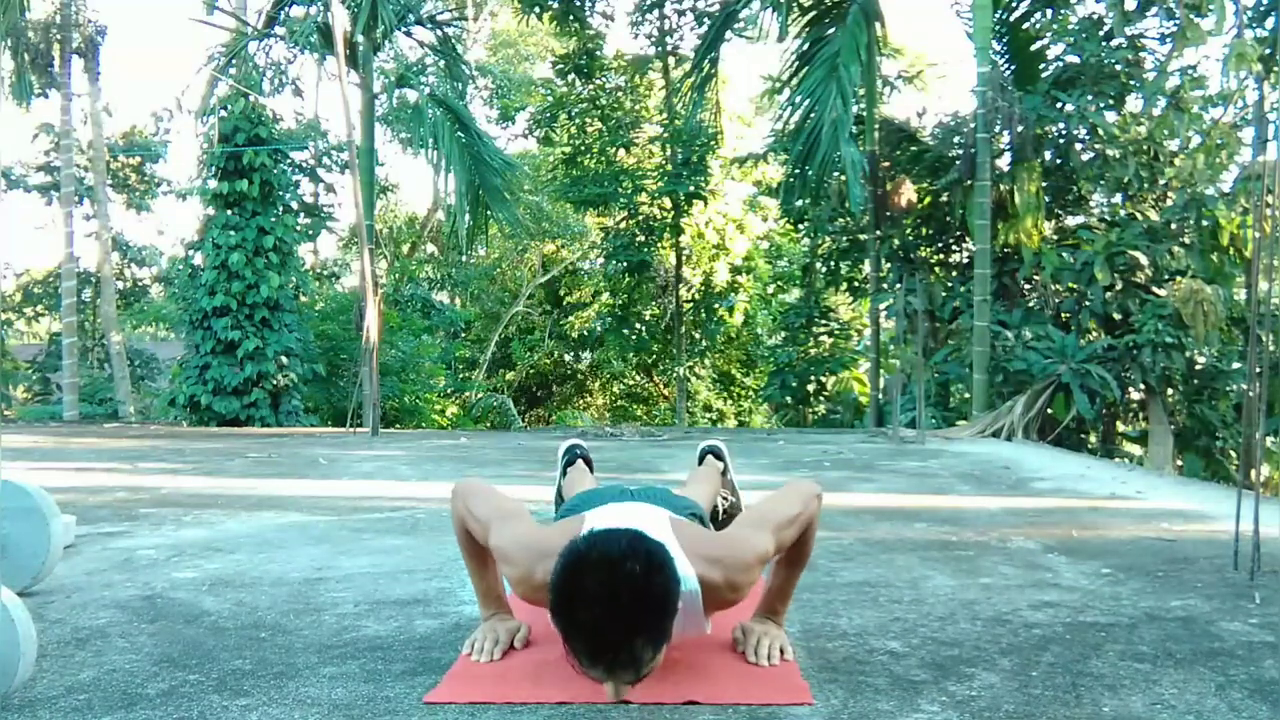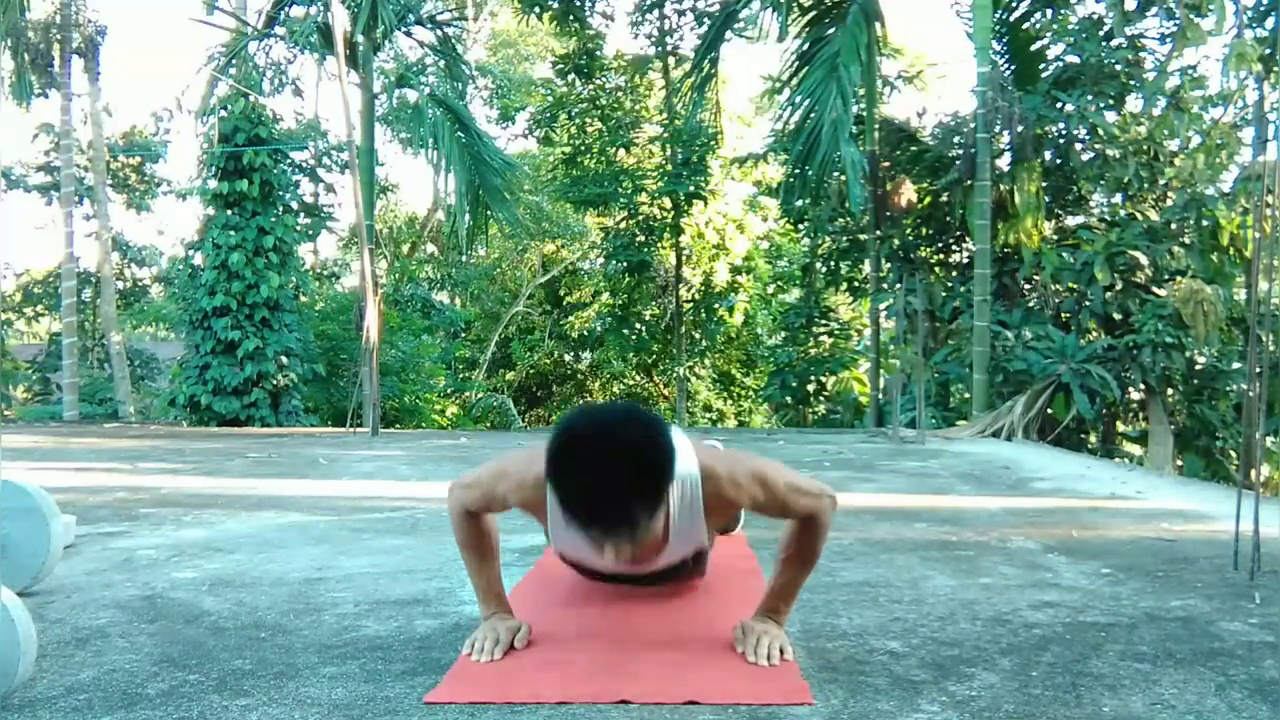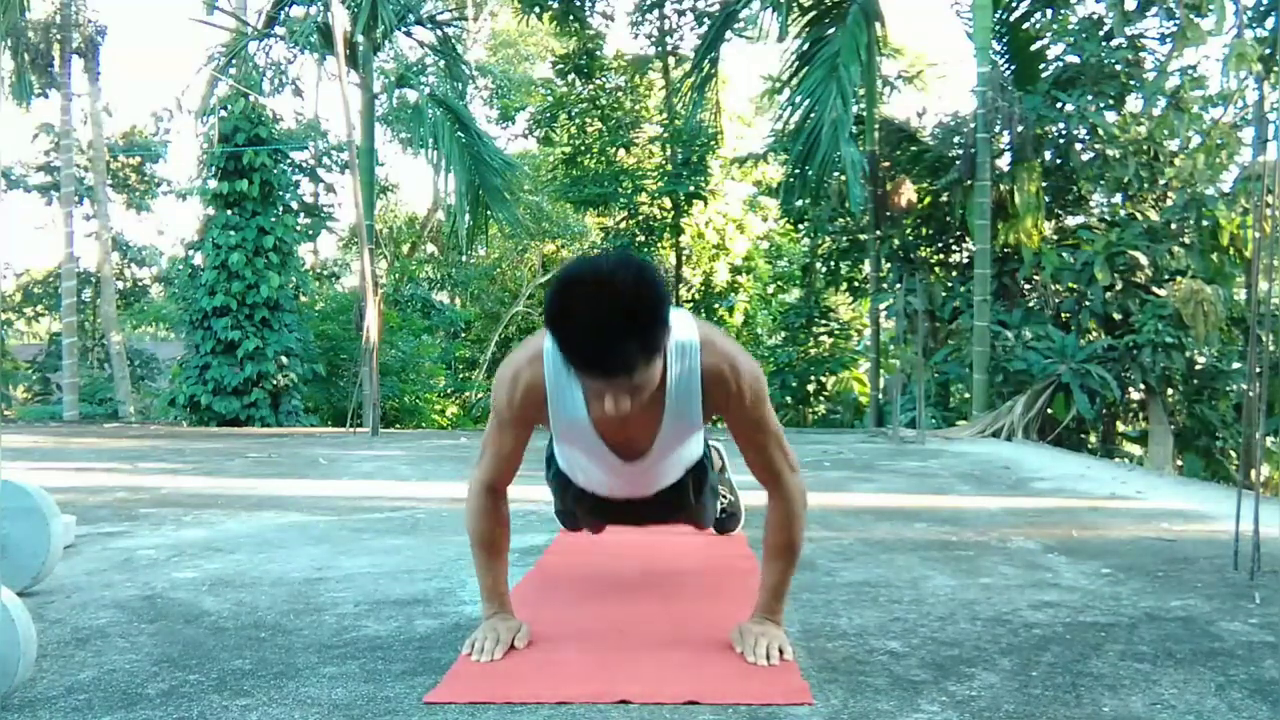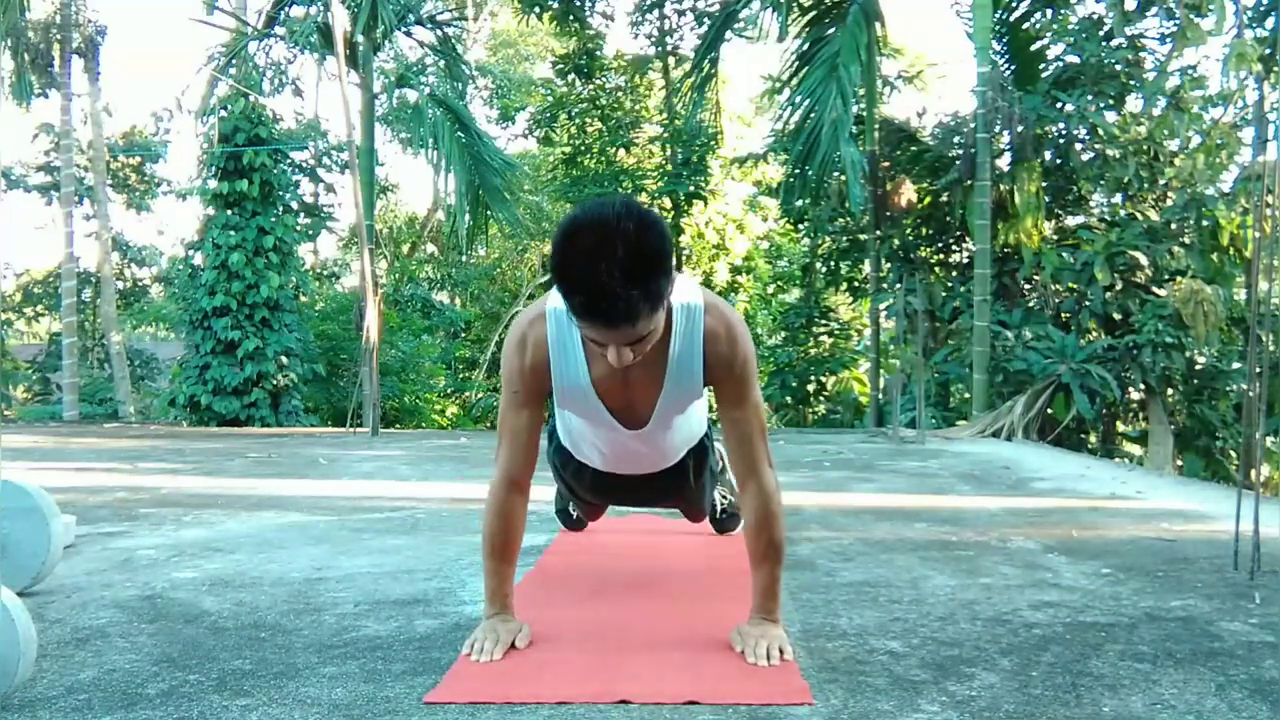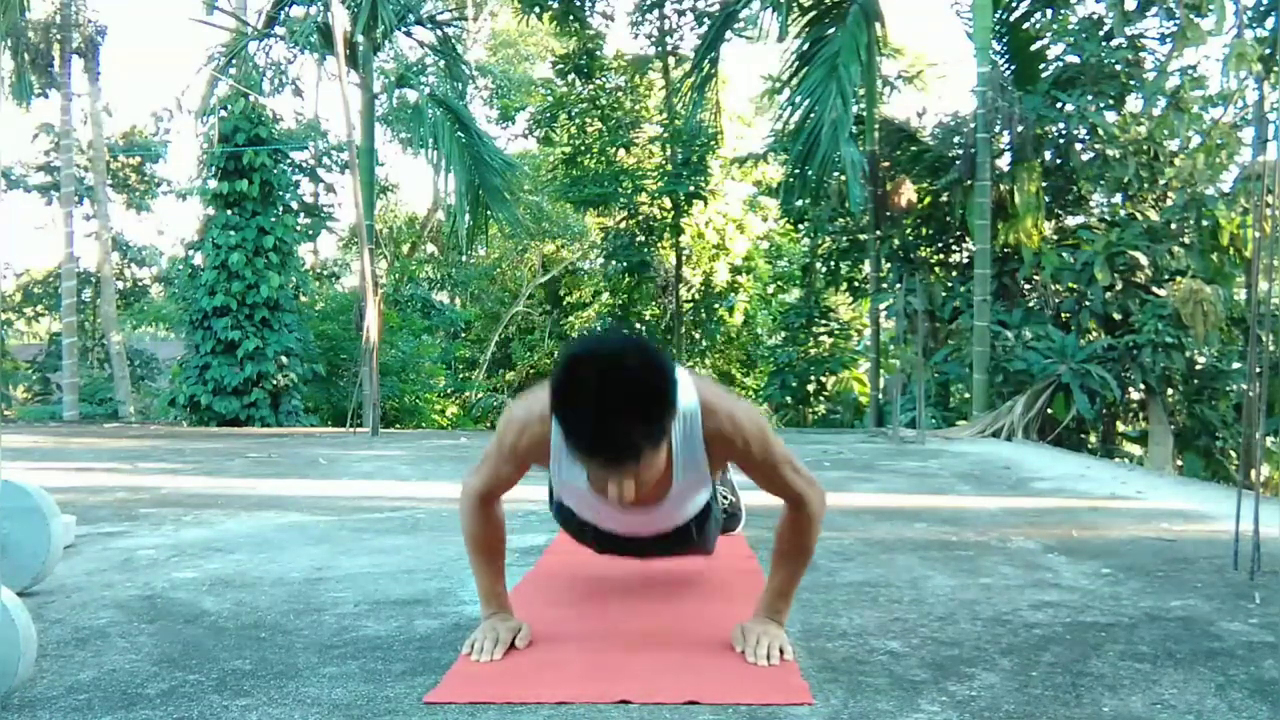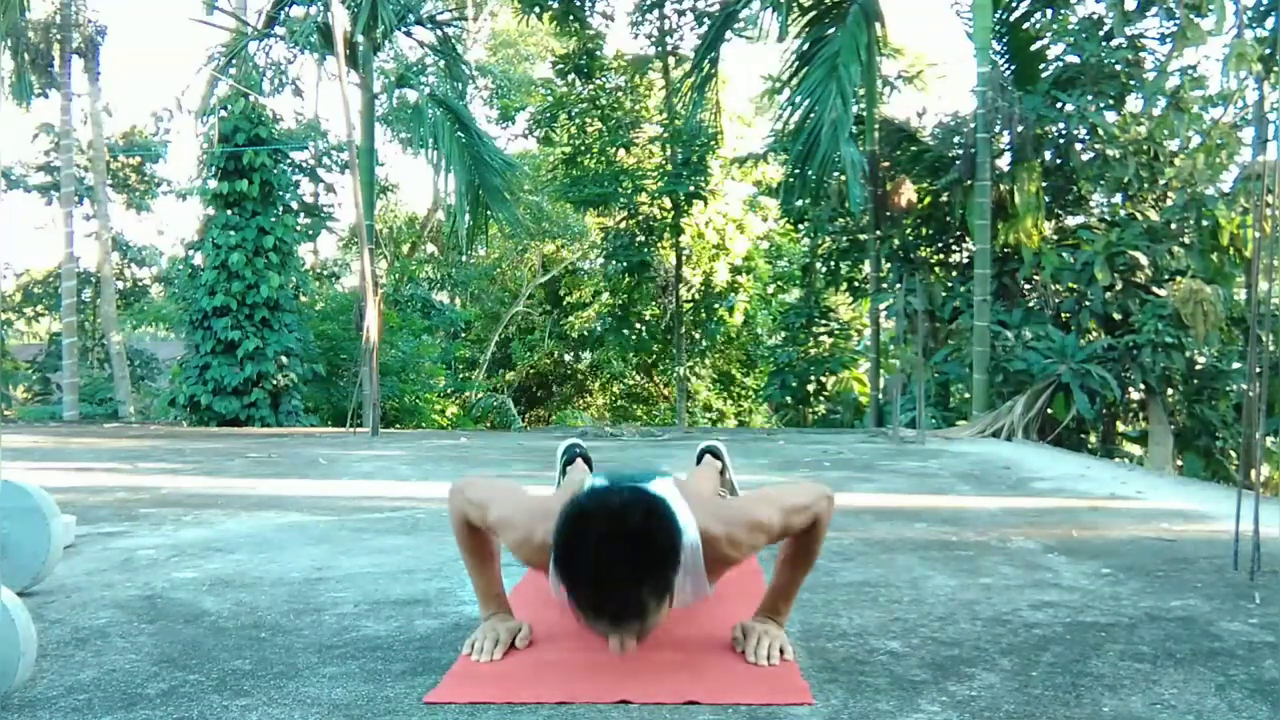
dt=0.3s
person 1, frame 1
left shoulder: (721, 574)
right shoulder: (532, 569)
left elbow: (807, 496)
right elbow: (465, 495)
left wrist: (768, 618)
right wrist: (496, 615)
left hip: (670, 512)
right hip: (591, 512)
left ankle: (712, 466)
right ankle: (576, 464)
person 1, frame 2
left shoulder: (717, 478)
right shoulder: (533, 479)
left elbow: (821, 503)
right elbow: (462, 500)
left wrist: (771, 617)
right wrist: (494, 613)
person 1, frame 3
left shoulder: (720, 365)
right shoulder: (529, 372)
left elbow: (783, 485)
right elbow: (489, 486)
left wrist: (767, 618)
right wrist: (496, 612)
left hip: (679, 480)
right hip: (583, 486)
left knee: (708, 518)
right knee: (580, 524)
left ankle: (716, 469)
person 1, frame 4
left shoulder: (718, 329)
right shoulder: (533, 336)
left elbow: (755, 477)
right elbow: (512, 481)
left wrist: (764, 618)
right wrist: (497, 613)
left hip: (681, 459)
right hip: (582, 460)
left knee: (703, 510)
right knee: (580, 514)
left ankle: (717, 487)
right ankle: (572, 498)
person 1, frame 5
left shoulder: (719, 419)
right shoulder: (534, 422)
left elbow: (805, 499)
right elbow: (479, 495)
left wrist: (771, 614)
right wrist: (496, 611)
person 1, frame 6
left shoulder: (723, 533)
right shoulder: (535, 534)
left elbow: (819, 502)
right elbow: (461, 498)
left wrist: (771, 618)
right wrist: (494, 614)
left ankle: (712, 464)
right ankle: (574, 462)
